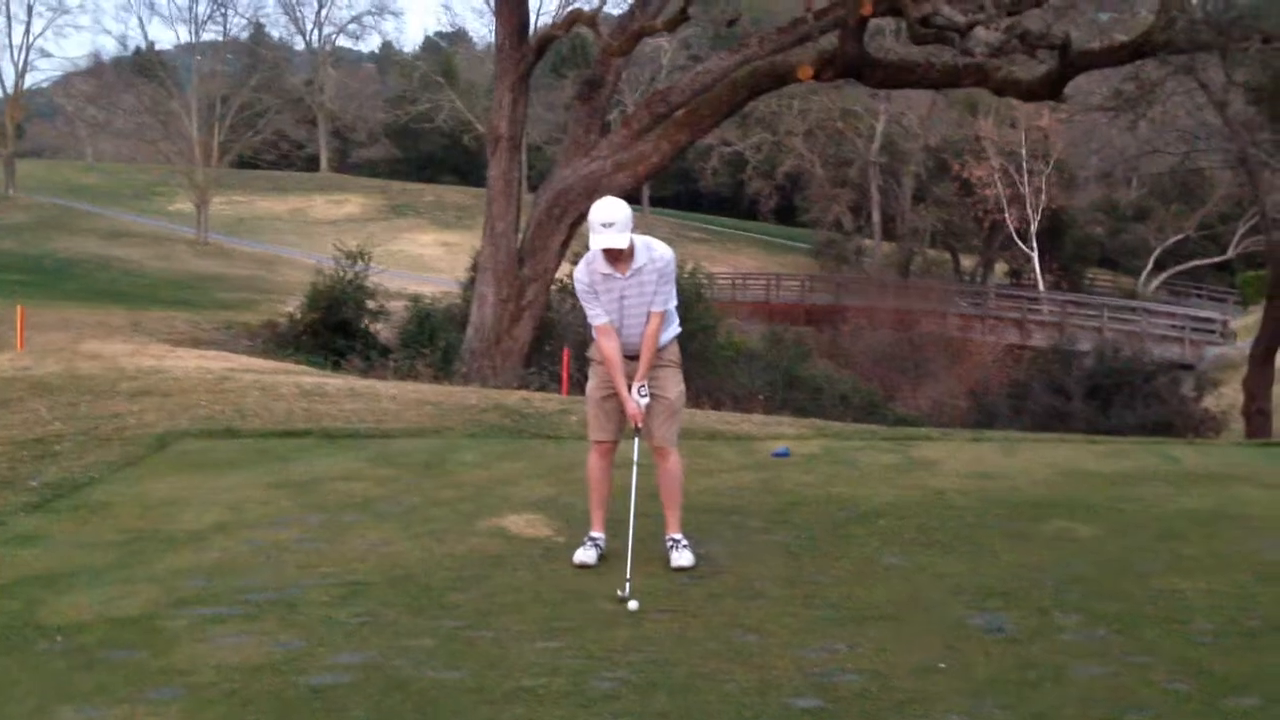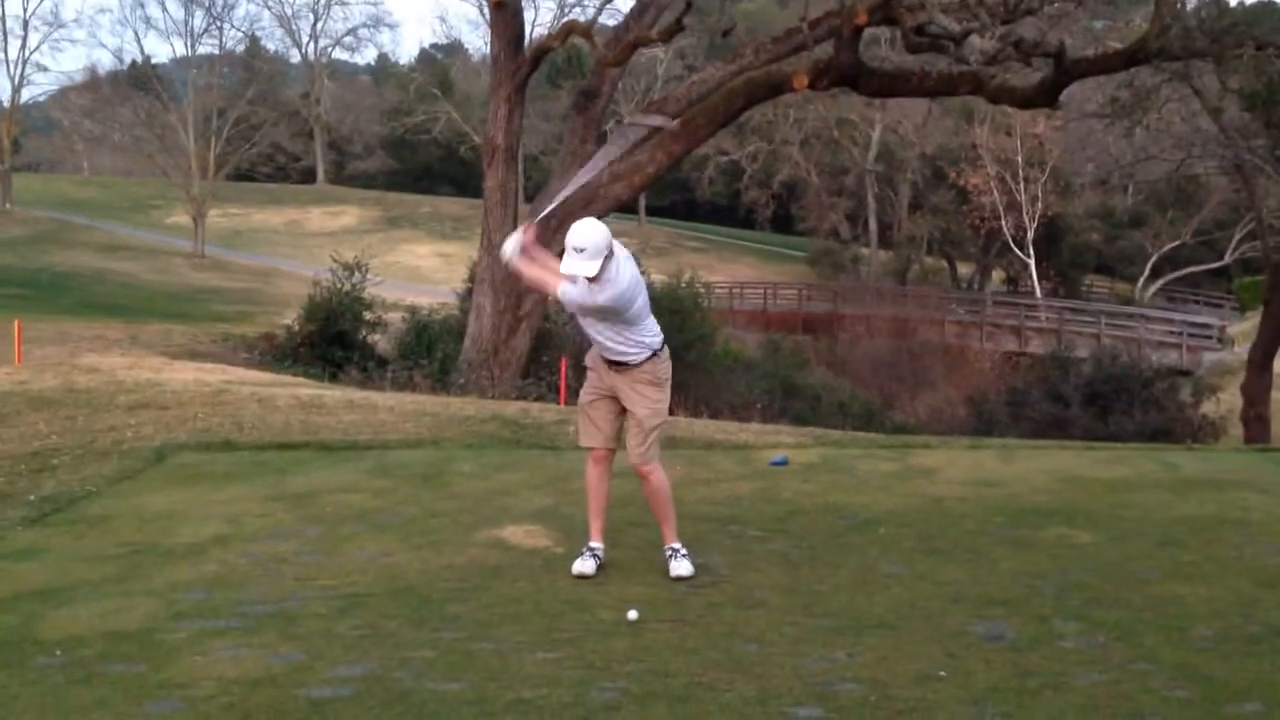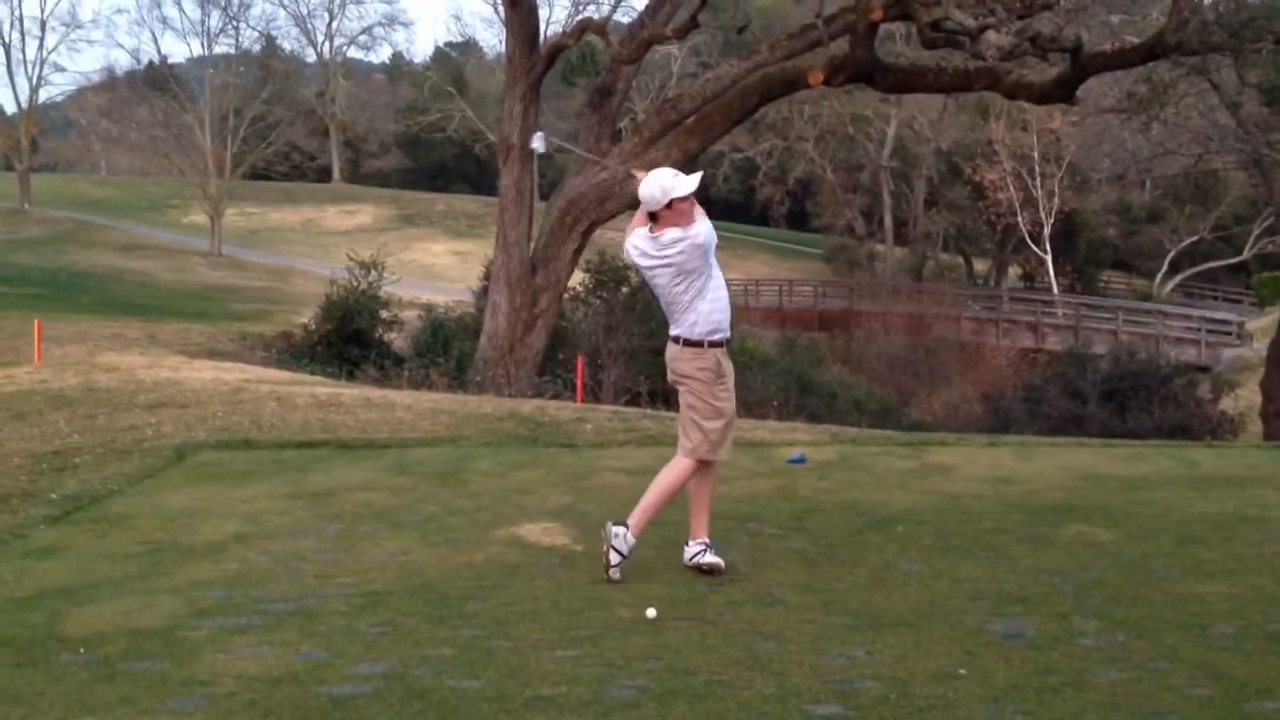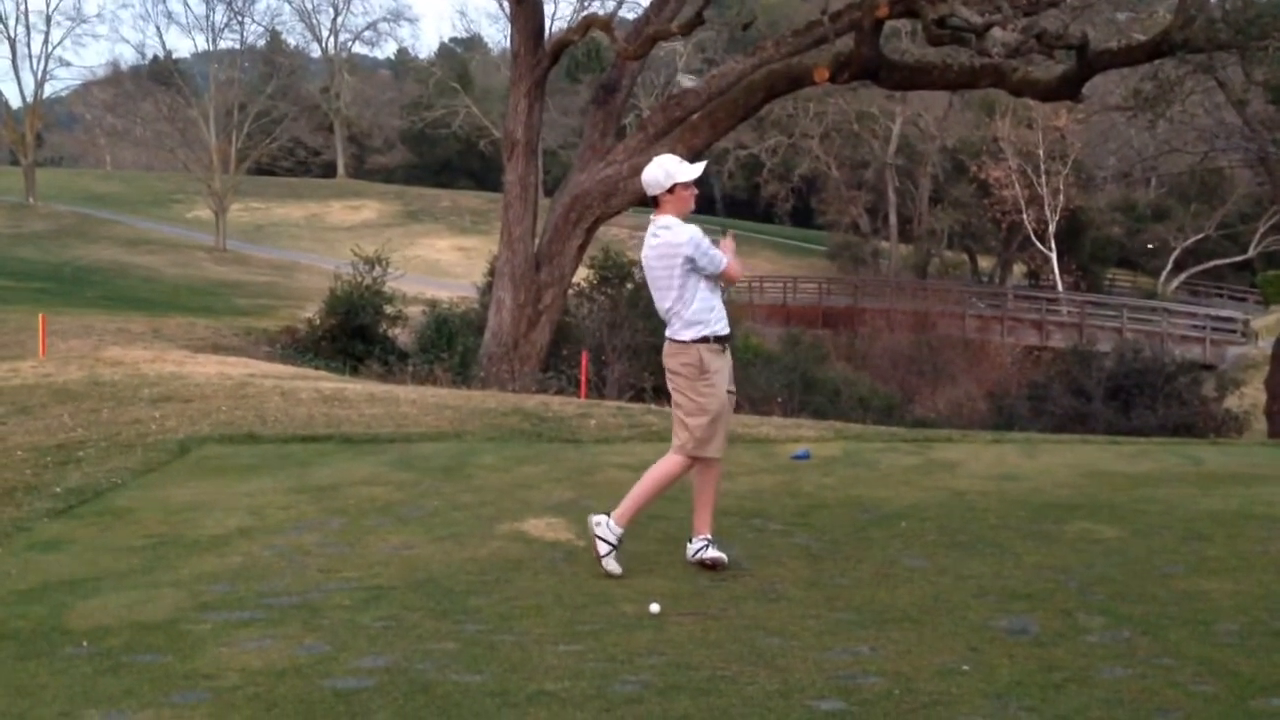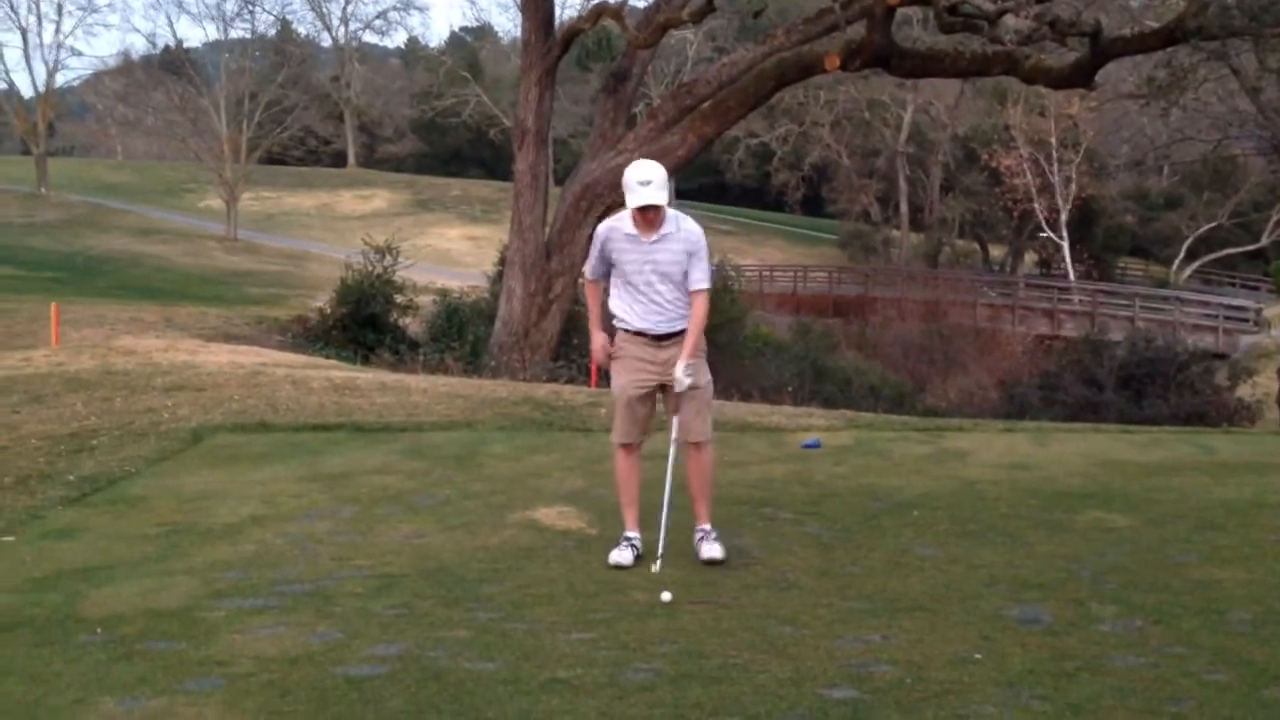
dt=1s
person 1, frame 1
left shoulder: (661, 258)
right shoulder: (585, 273)
left elbow: (655, 323)
right elbow: (606, 335)
left wrist: (641, 382)
right wrist: (625, 396)
left hip: (659, 356)
right hip: (609, 358)
left knee: (664, 447)
right knee: (601, 445)
left ankle: (674, 536)
right ankle: (596, 534)
person 1, frame 2
left shoulder: (611, 291)
right shoulder: (601, 248)
left elbow: (554, 288)
right elbow: (565, 275)
left wrist: (515, 257)
right wrist: (532, 247)
left hip: (643, 370)
right hip: (603, 364)
left knee: (644, 464)
right knee: (598, 456)
left ankle: (673, 546)
right ankle: (595, 545)
person 1, frame 3
left shoulder: (640, 245)
right shoulder: (696, 240)
right elbow: (700, 215)
left wrist: (646, 199)
right wrist: (653, 186)
left hip: (691, 350)
right hip: (703, 356)
left knee: (709, 450)
right knee: (693, 453)
left ankle: (698, 542)
right ankle: (627, 530)
person 1, frame 4
left shoulder: (660, 235)
right shoulder: (685, 236)
right elbow: (732, 272)
left wrist: (716, 257)
right wrist: (727, 250)
left hip: (711, 350)
right hip: (697, 354)
left knee: (713, 448)
right knee: (687, 453)
left ankle: (701, 539)
right ankle: (611, 524)
person 1, frame 5
left shoulder: (690, 233)
right shoulder: (608, 232)
left elbow: (700, 299)
right elbow: (594, 278)
left wrist: (686, 357)
right wrist: (596, 329)
left hip: (682, 342)
right hip: (632, 345)
left knee: (697, 440)
right knee: (627, 443)
left ankle: (704, 529)
right ankle: (631, 534)
